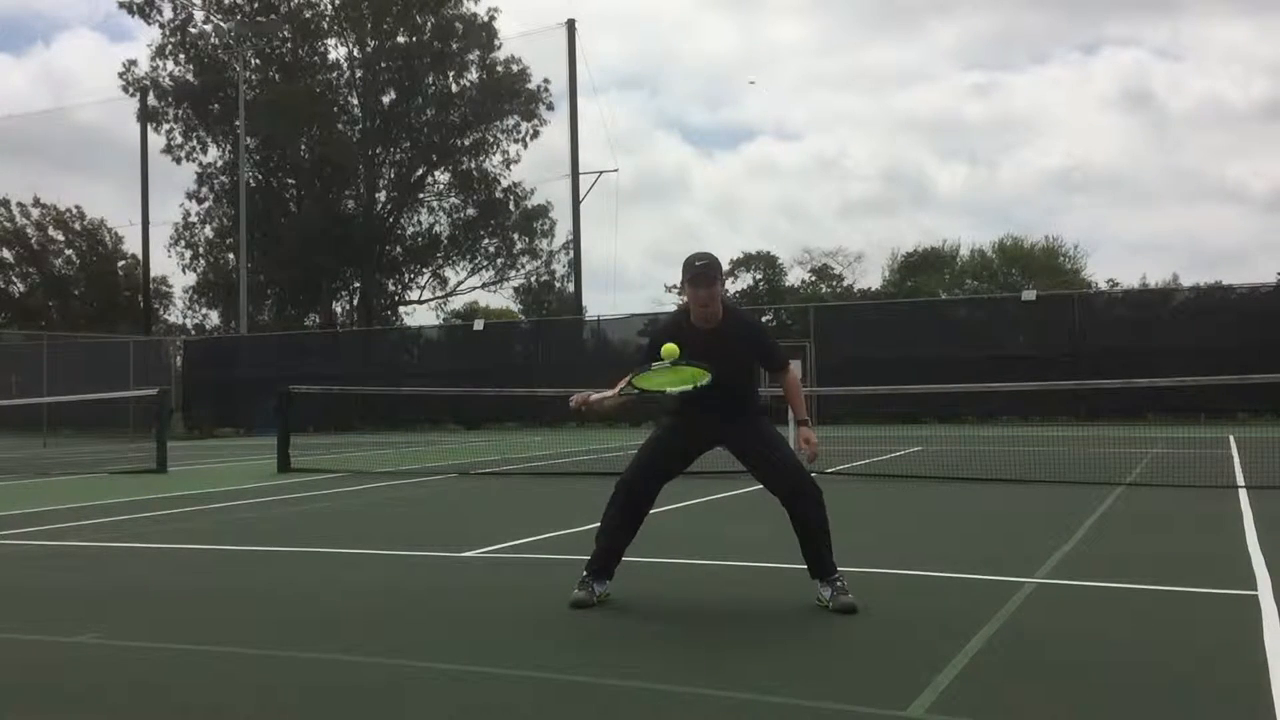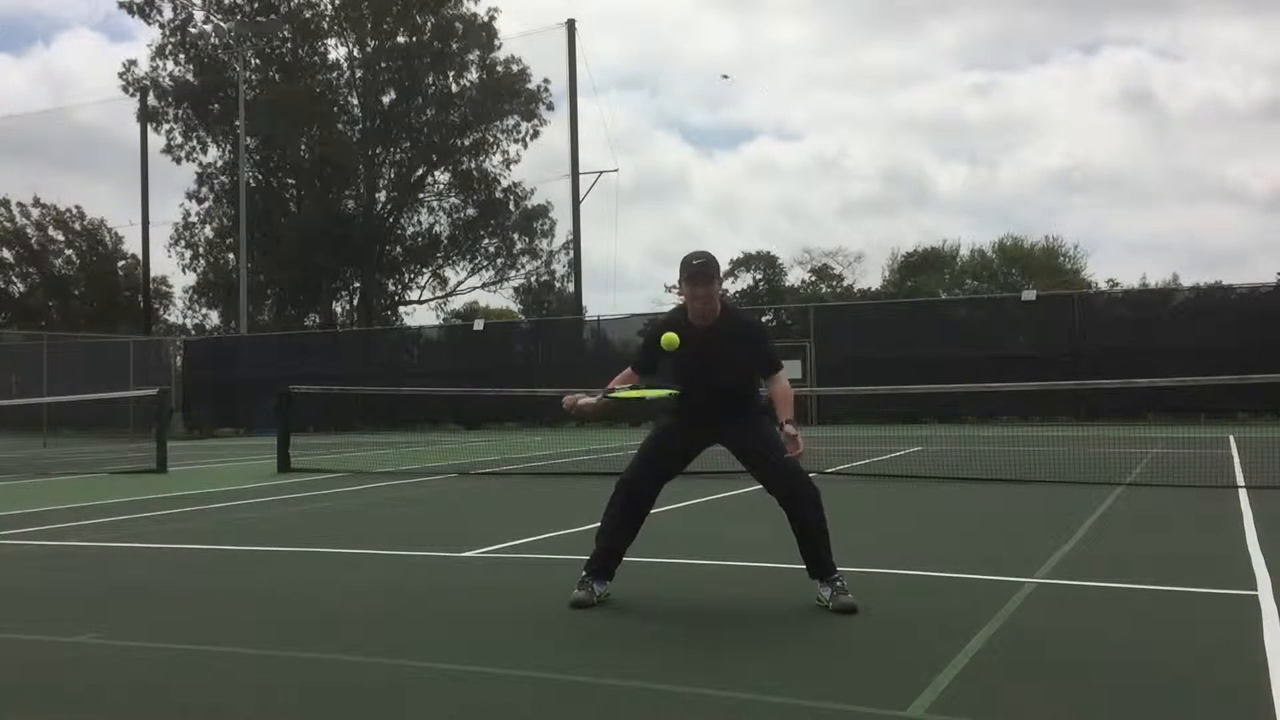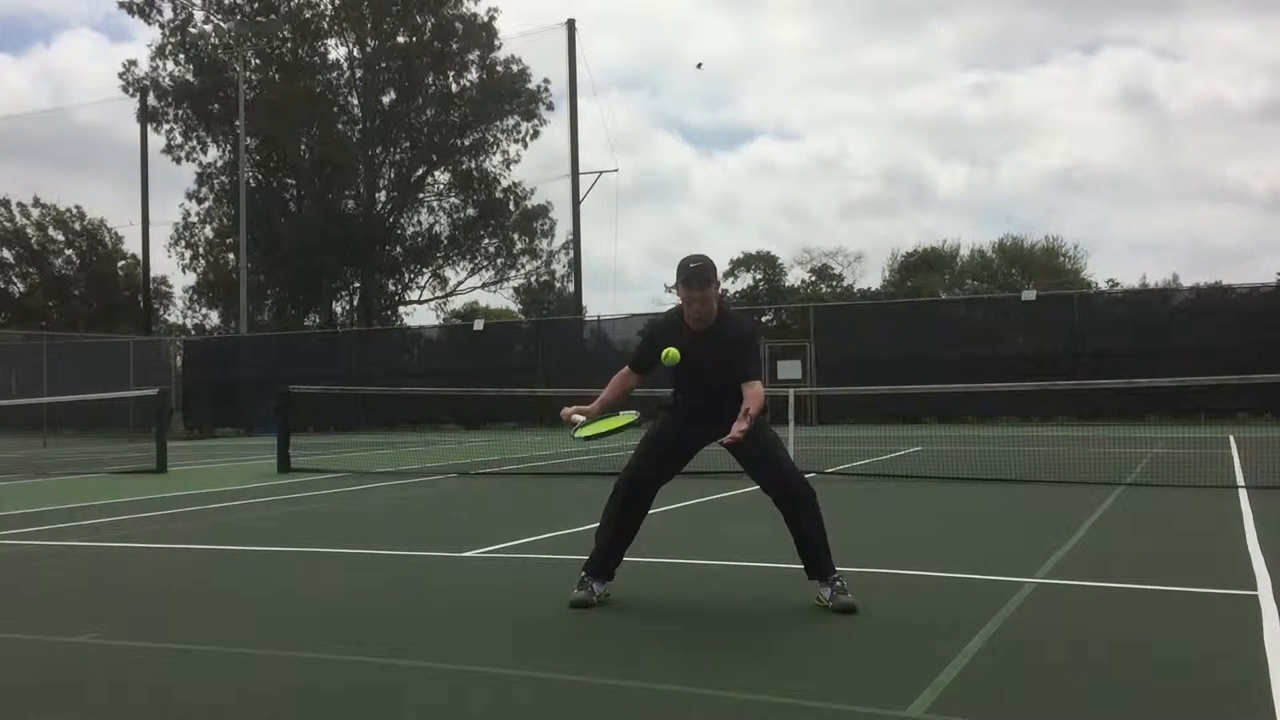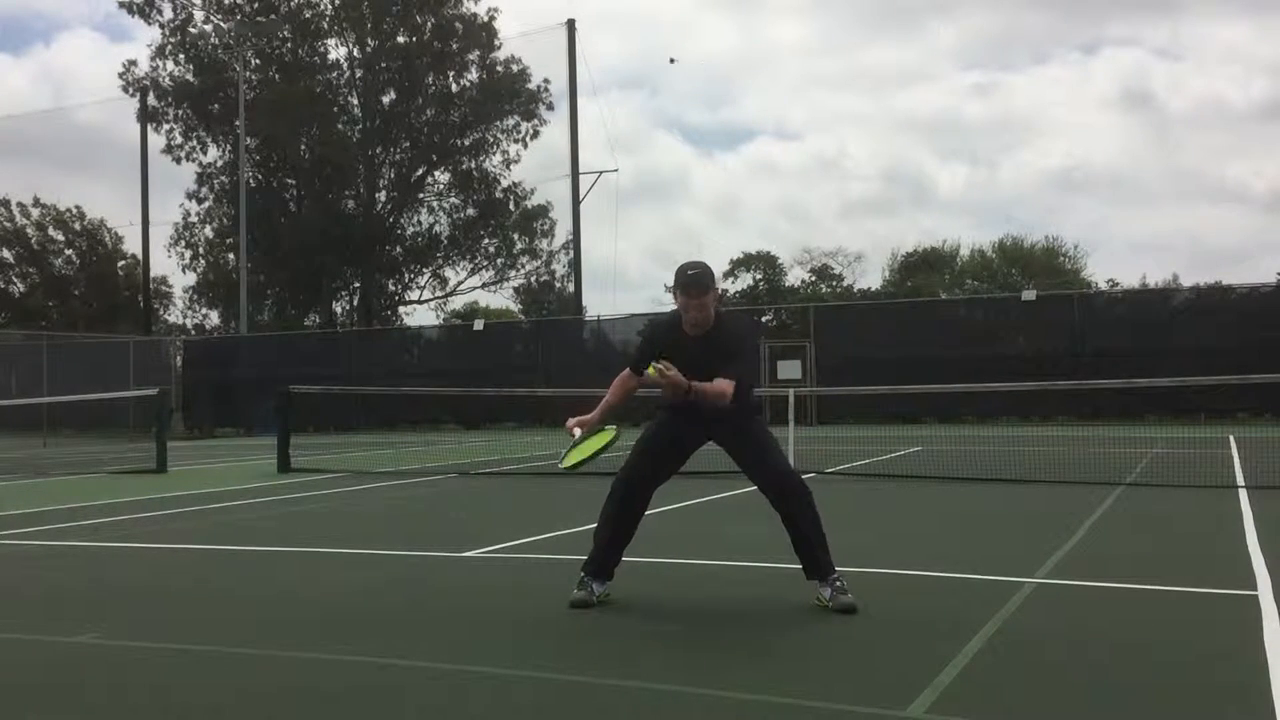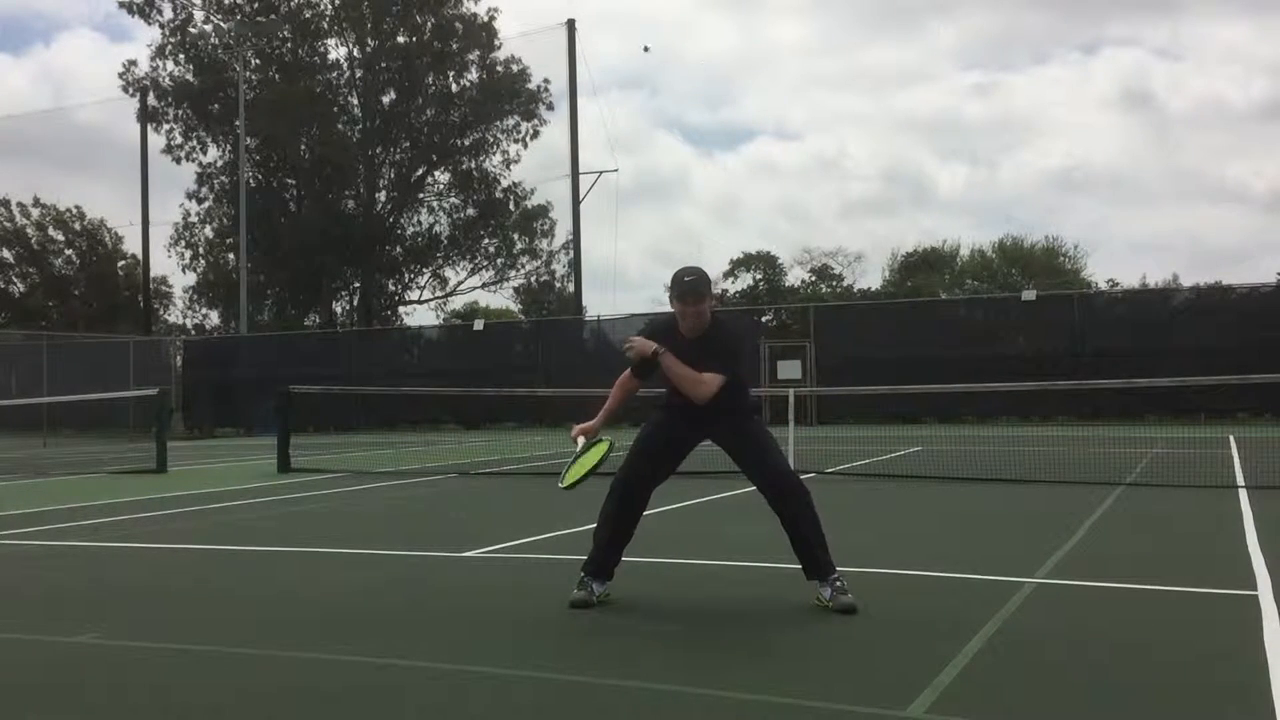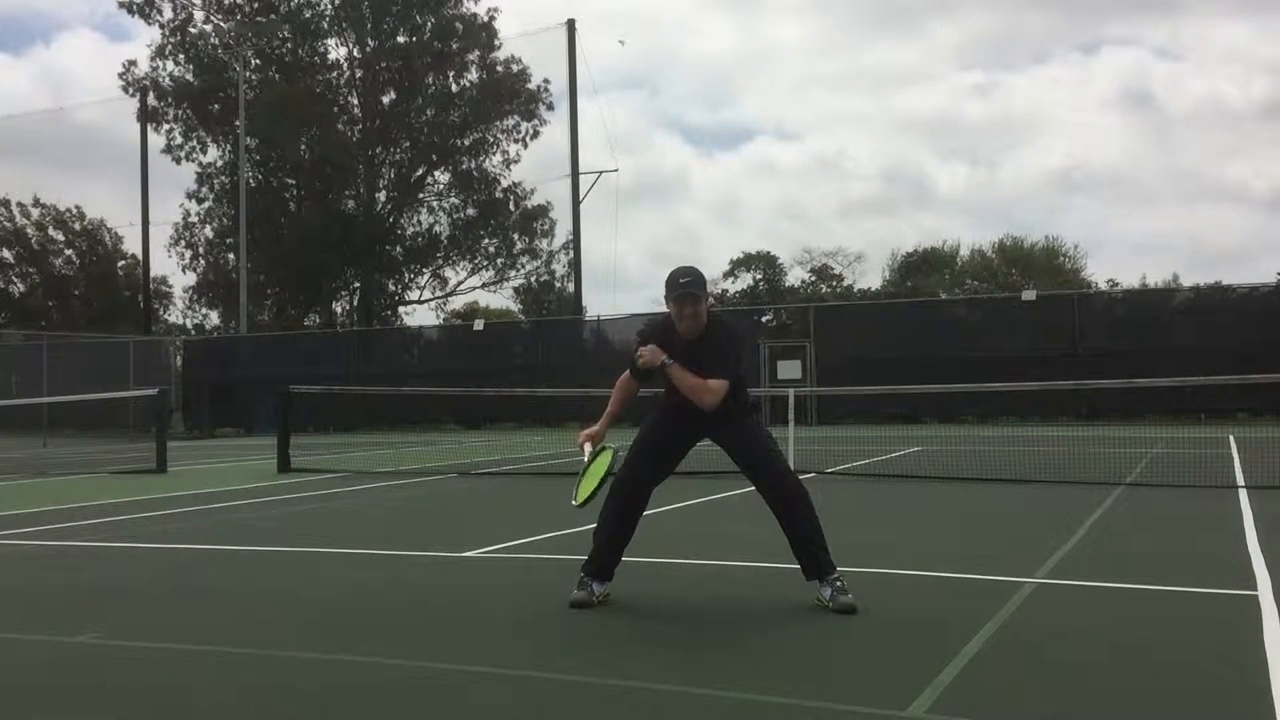
dt=0.1s
person 1, frame 1
left shoulder: (747, 327)
right shoulder: (669, 332)
left elbow: (785, 373)
left wrist: (803, 423)
right wrist: (603, 400)
left hip: (745, 418)
right hip: (688, 418)
left knee: (801, 488)
right knee: (633, 484)
left ankle: (828, 579)
right ankle: (596, 576)
person 1, frame 2
left shoulder: (745, 326)
right shoulder: (666, 328)
left elbow: (775, 378)
right elbow: (635, 373)
left wrist: (787, 424)
right wrist: (596, 400)
left hip: (743, 415)
right hip: (688, 416)
left knee: (798, 487)
right knee: (634, 484)
left ankle: (827, 579)
right ankle: (596, 576)
person 1, frame 3
left shoulder: (740, 329)
right shoulder: (663, 329)
left elbow: (753, 387)
right elbow: (632, 373)
left wrist: (746, 421)
right wrist: (595, 408)
left hip: (737, 416)
right hip: (684, 415)
left knee: (793, 487)
right knee: (632, 484)
left ankle: (827, 579)
right ankle: (596, 576)
person 1, frame 4
left shoulder: (736, 333)
right shoulder: (660, 331)
left elbow: (723, 395)
right elbow: (632, 374)
left wrist: (685, 385)
right wrist: (595, 416)
left hip: (736, 416)
right hip: (680, 415)
left knee: (788, 487)
right knee: (629, 484)
left ankle: (826, 578)
right ankle: (595, 575)
person 1, frame 5
left shoulder: (730, 336)
right shoulder: (657, 331)
left elbow: (703, 392)
right elbow: (633, 376)
left wrist: (658, 353)
right wrist: (598, 421)
left hip: (733, 414)
right hip: (678, 414)
left knee: (786, 486)
right knee: (628, 484)
left ankle: (826, 578)
right ankle: (595, 576)
person 1, frame 6
left shoulder: (726, 336)
right shoulder: (653, 335)
left elbow: (711, 399)
right elbow: (631, 377)
left wrist: (665, 363)
right wrist: (603, 424)
left hip: (730, 413)
right hip: (675, 411)
left knee: (784, 486)
right knee: (628, 482)
left ankle: (826, 577)
right ankle: (595, 576)
